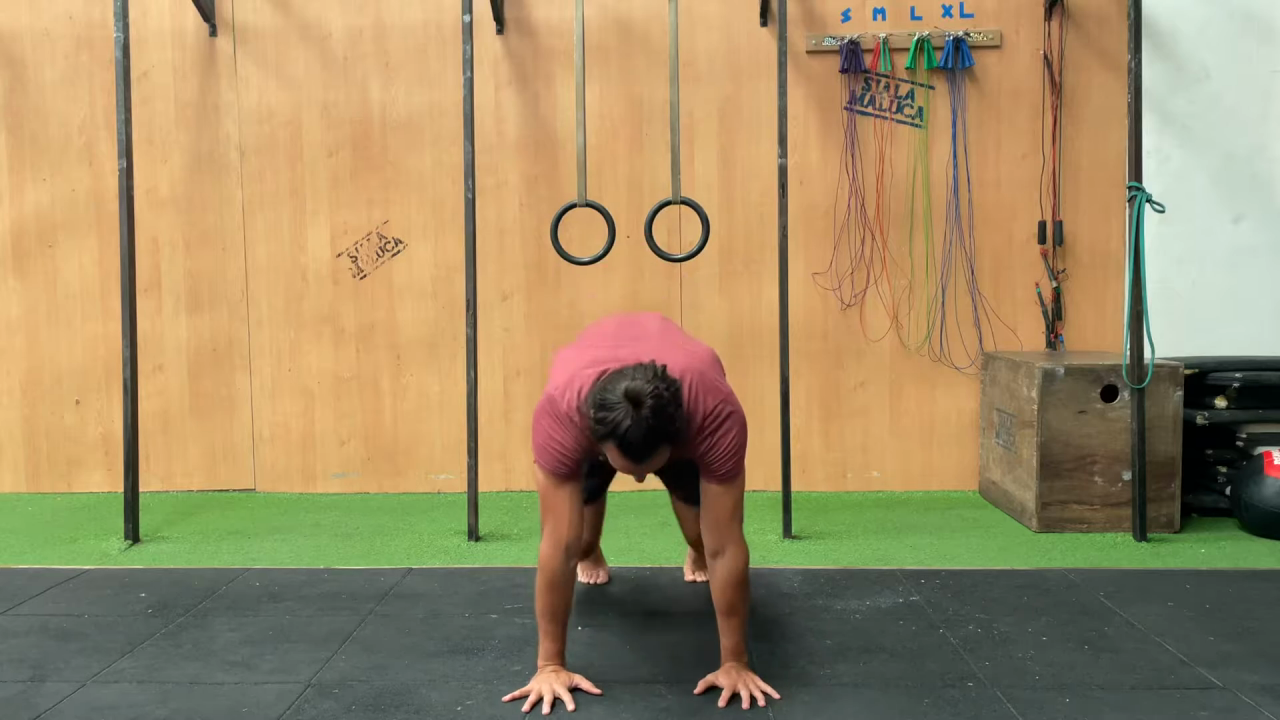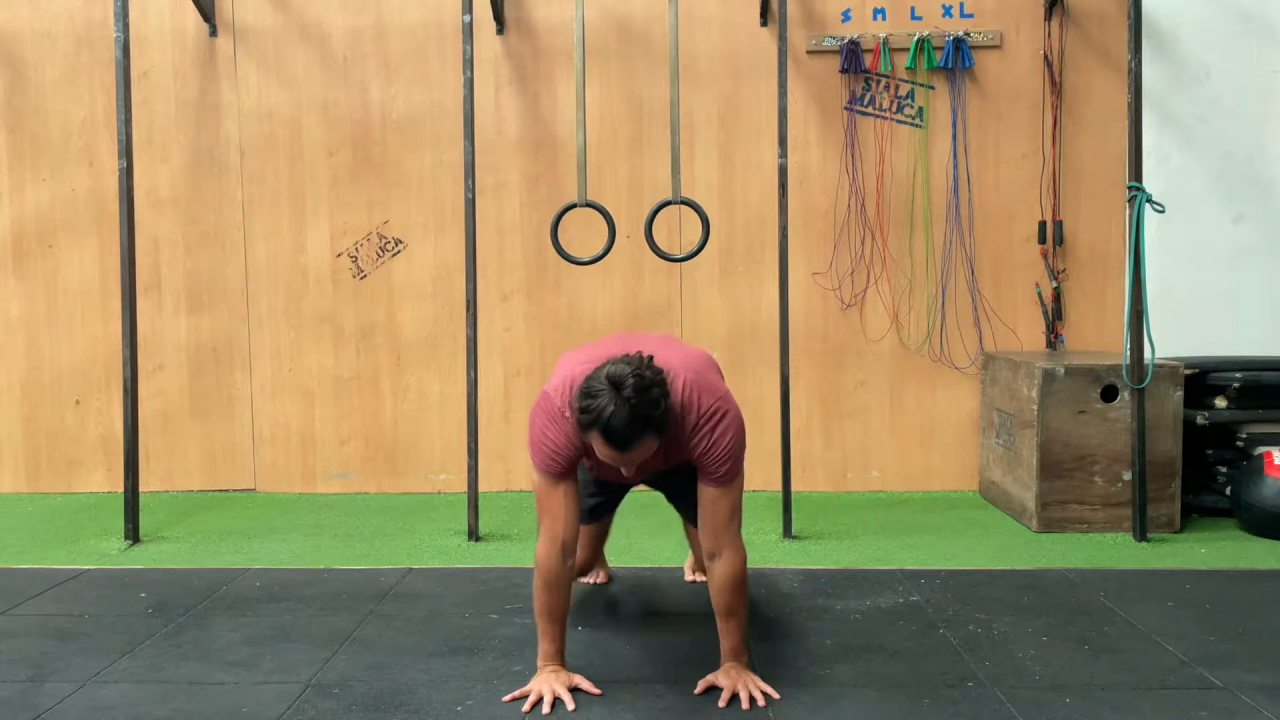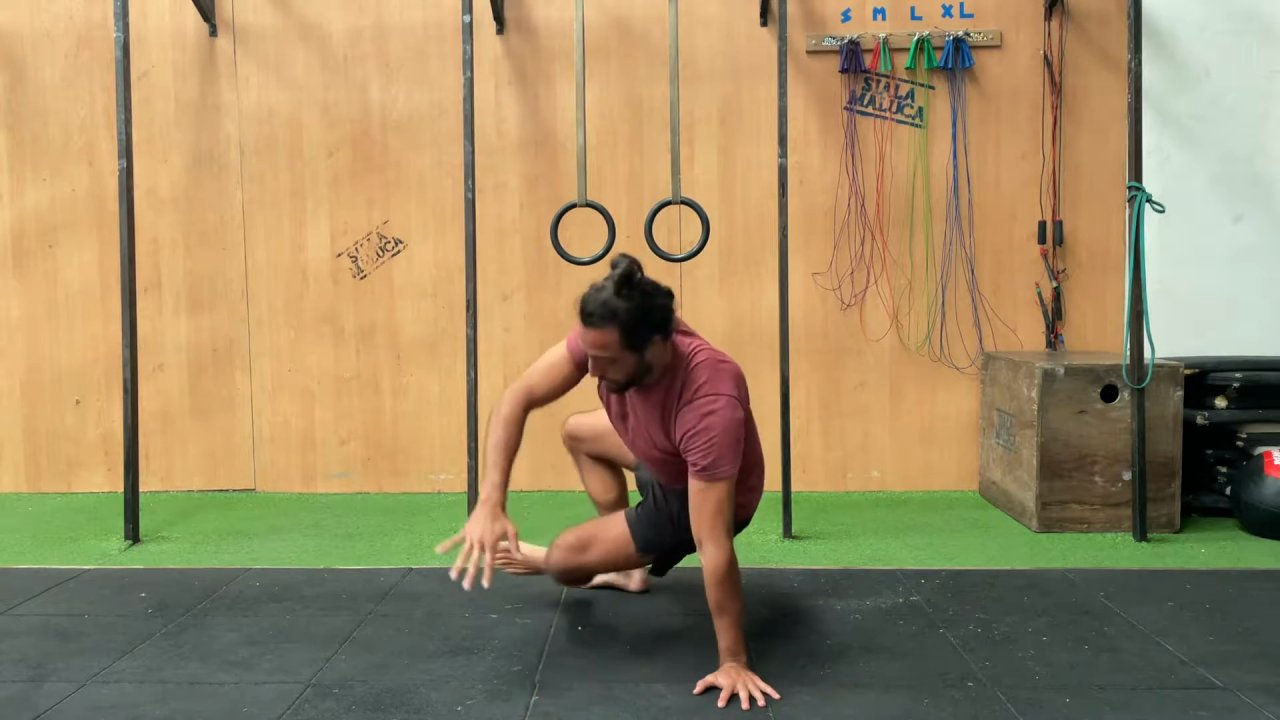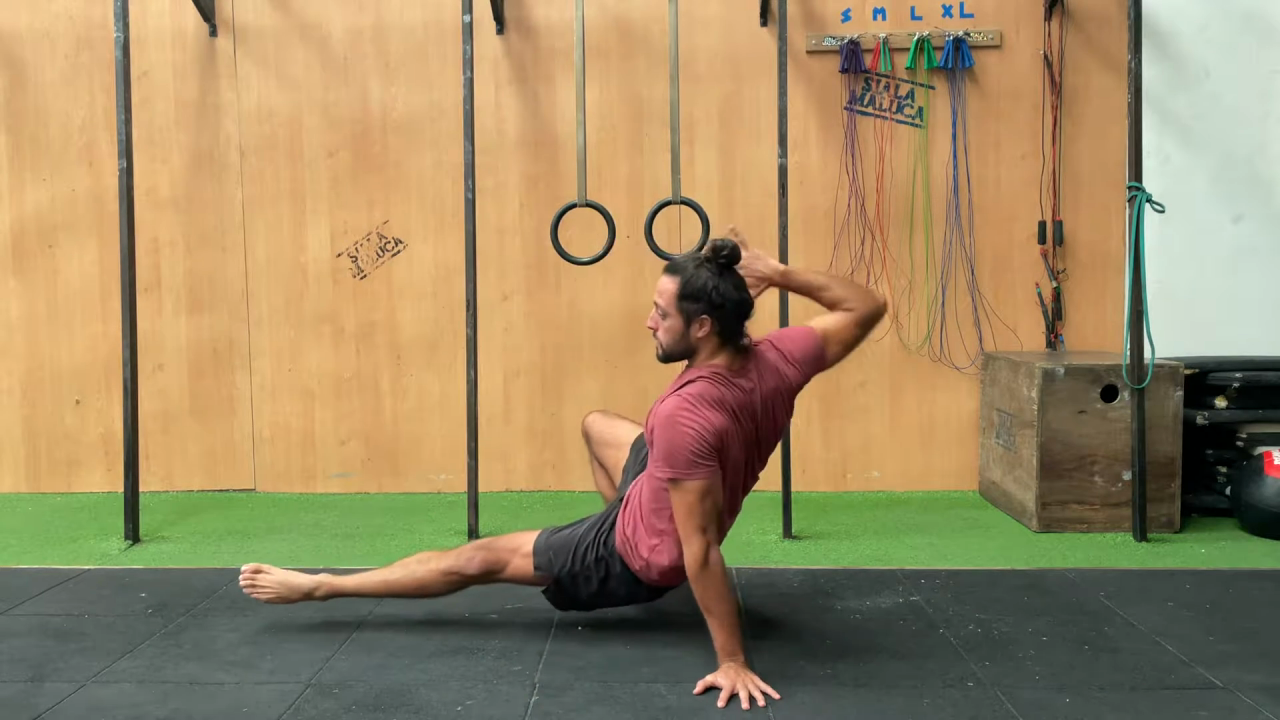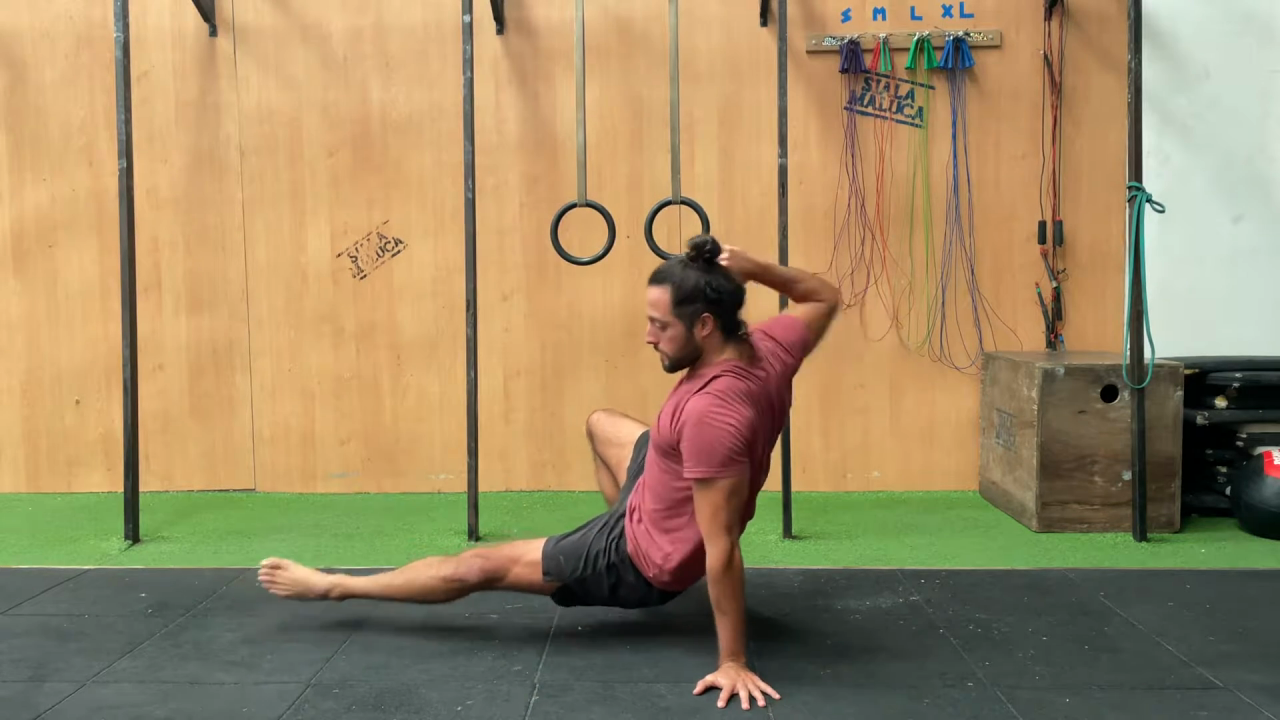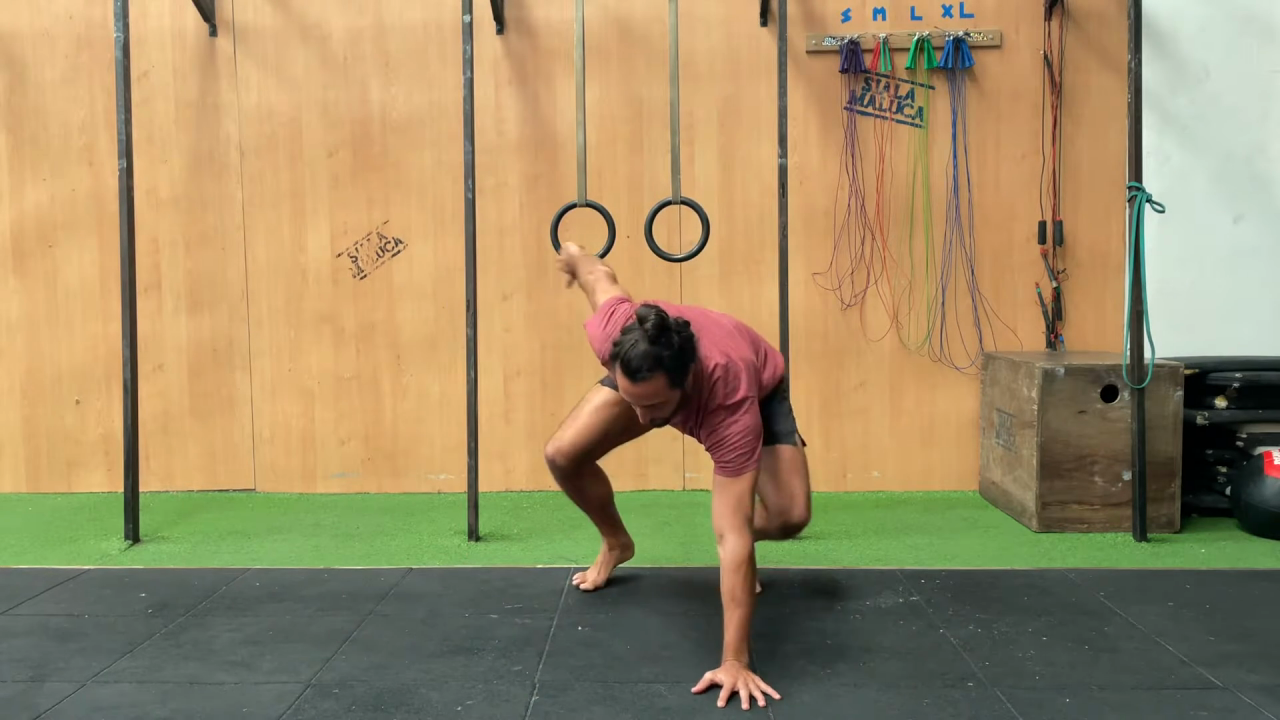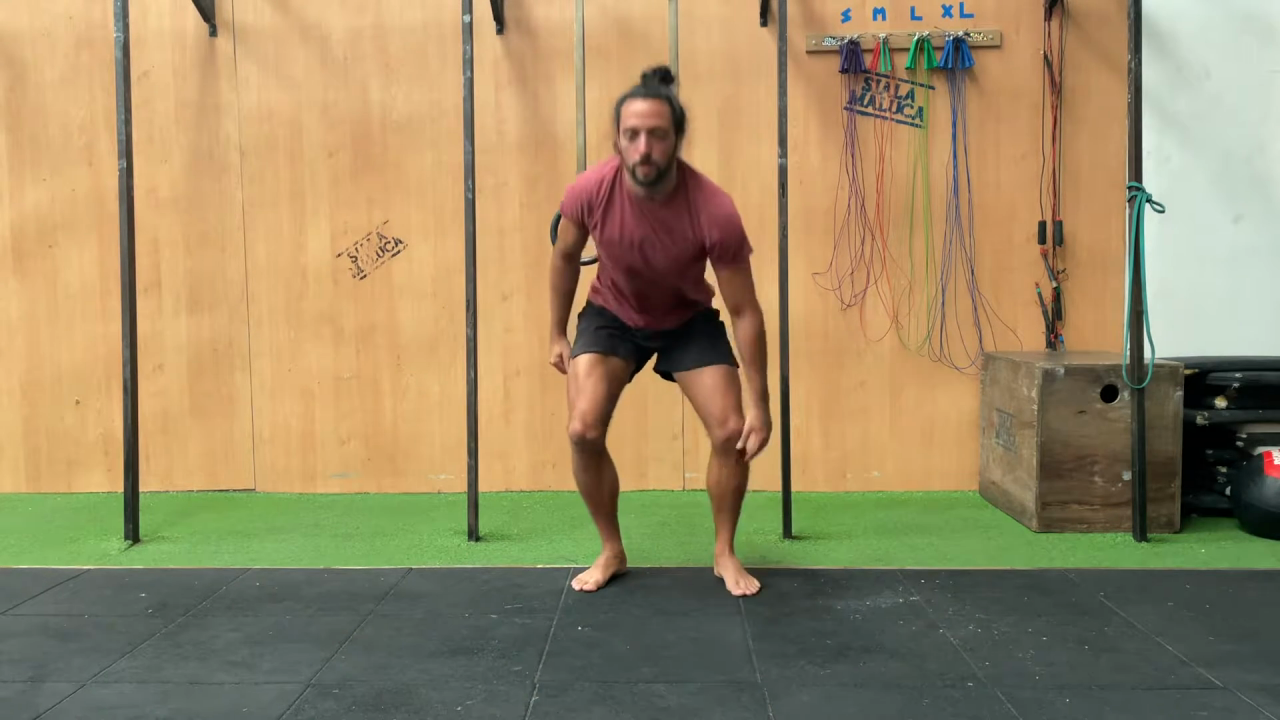
dt=0.7s
person 1, frame 1
left shoulder: (716, 409)
right shoulder: (561, 406)
left elbow: (725, 549)
right elbow: (557, 547)
left wrist: (734, 664)
right wrist: (550, 665)
left knee: (706, 533)
right knee: (574, 539)
left ankle: (695, 548)
right ankle: (592, 554)
person 1, frame 2
left shoulder: (710, 411)
right shoulder: (556, 408)
left elbow: (724, 552)
right elbow: (554, 547)
left wrist: (734, 665)
right wrist: (550, 666)
right knee: (575, 562)
left ankle: (699, 548)
right ankle: (596, 554)
person 1, frame 3
left shoulder: (710, 405)
right shoulder: (606, 337)
left elbow: (714, 548)
right elbow: (517, 398)
left wrist: (733, 663)
right wrist: (489, 503)
left hip: (701, 491)
right hip: (663, 457)
left knee: (562, 559)
right knee: (577, 432)
right ankle: (629, 565)
person 1, frame 4
left shoulder: (684, 417)
right shoulder: (781, 359)
left elbow: (700, 551)
right elbow: (868, 306)
left wrist: (732, 663)
right wrist: (781, 274)
left hip: (638, 555)
right hip: (660, 491)
left knee: (480, 559)
right knee: (596, 426)
left ankle: (317, 586)
person 1, frame 5
left shoulder: (714, 413)
right shoulder: (770, 349)
left elbow: (721, 552)
right elbow: (824, 297)
left wrist: (732, 664)
right wrist: (756, 267)
left hip: (649, 557)
right hip: (658, 494)
left knee: (480, 566)
right knee: (602, 424)
left ankle: (332, 586)
person 1, frame 6
left shoulder: (733, 406)
right shoulder: (611, 334)
left elbow: (733, 540)
right elbow: (598, 273)
left wrist: (734, 661)
right wrist: (573, 257)
left hip: (757, 382)
left knee: (790, 516)
right knee: (561, 456)
right ankle: (616, 544)
person 1, frame 7
left shoulder: (713, 210)
right shoulder: (589, 191)
left elbow: (746, 314)
right elbow: (565, 258)
left wrist: (760, 402)
right wrist: (558, 334)
left hip: (688, 321)
right hip: (611, 316)
left knee: (731, 431)
right knee: (583, 432)
left ankle: (725, 554)
right ankle: (610, 550)
